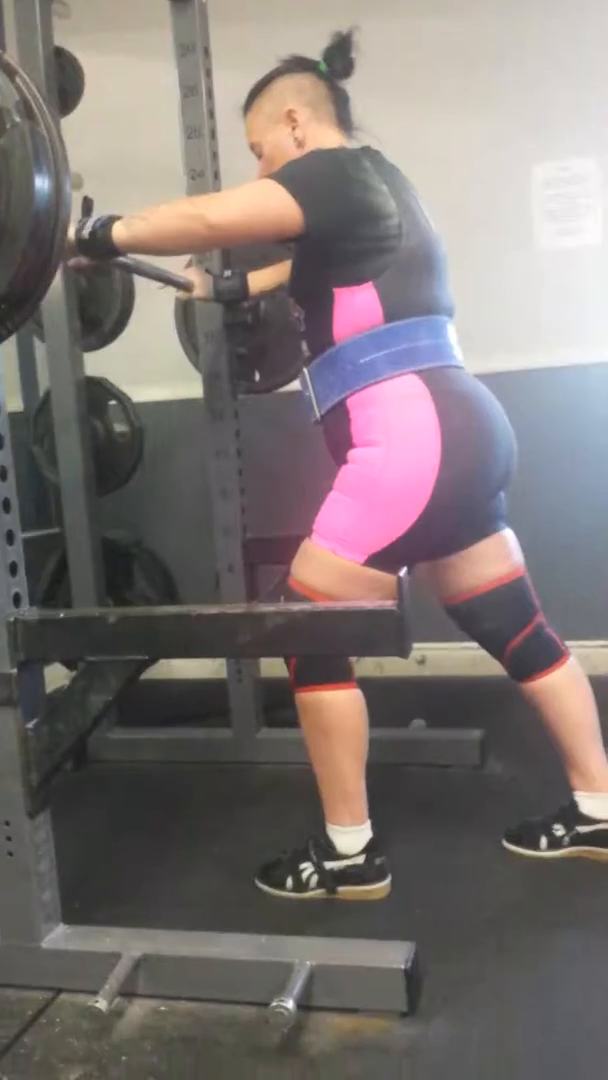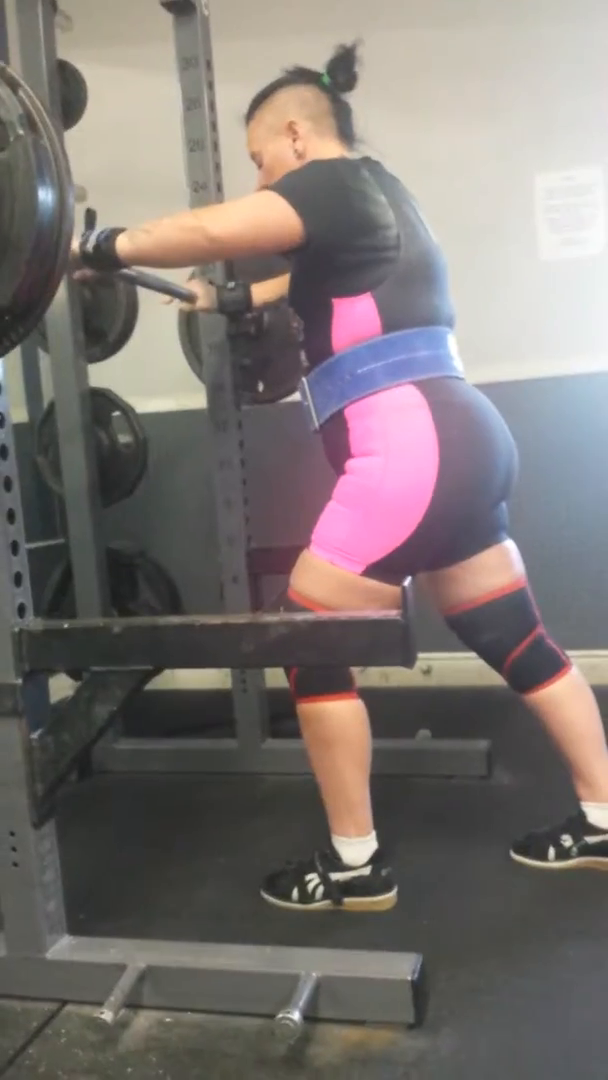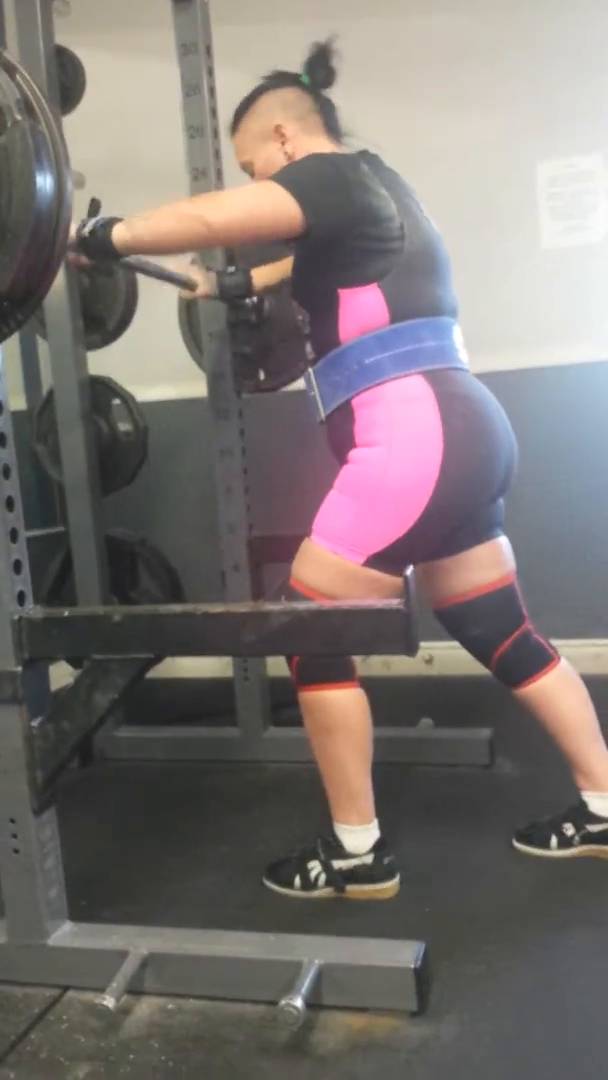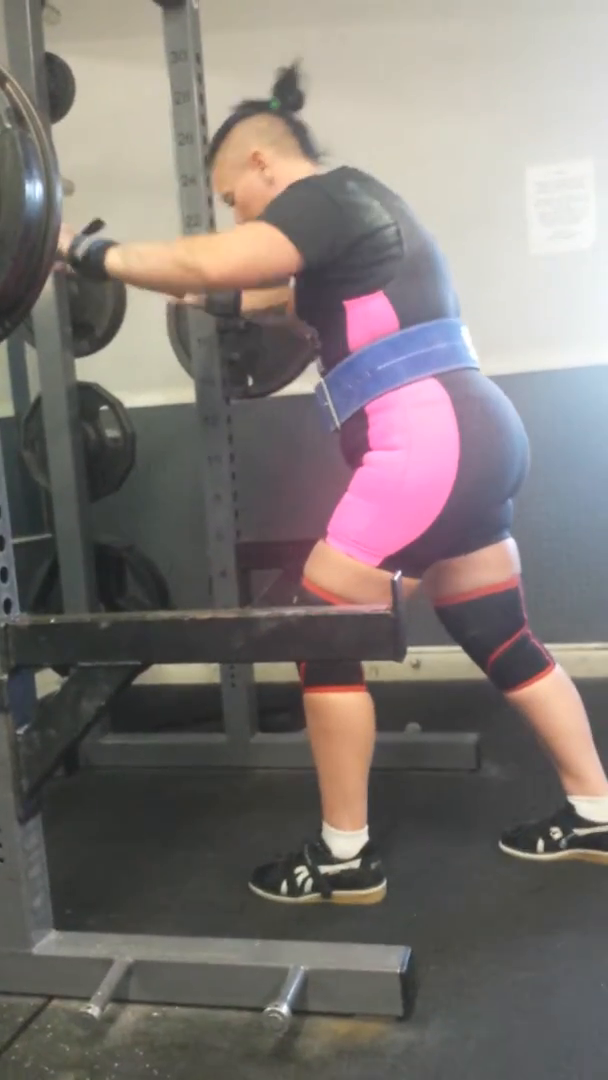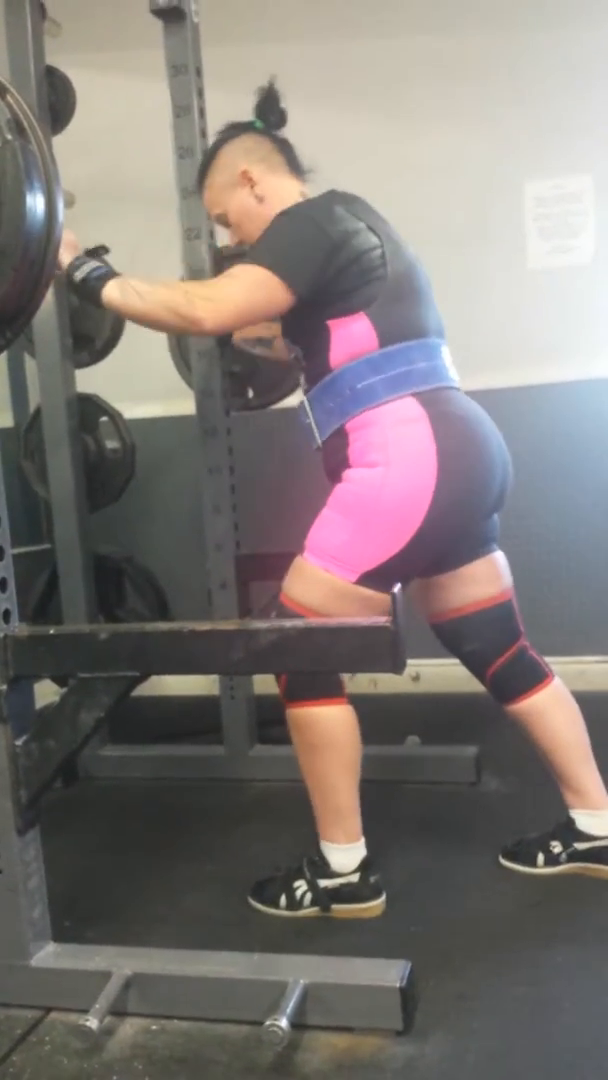
dt=0.3s
person 1, frame 1
left shoulder: (338, 172)
right shoulder: (369, 185)
left elbow: (214, 216)
left wrist: (99, 234)
right wrist: (230, 288)
left hip: (409, 439)
right hip: (460, 430)
right knee: (514, 630)
left ankle: (349, 853)
person 1, frame 2
left shoulder: (338, 183)
right shoulder: (370, 195)
left elbow: (216, 230)
left wrist: (103, 247)
right wrist: (233, 298)
left hip: (408, 451)
right hip: (460, 441)
right knee: (516, 641)
left ankle: (355, 863)
person 1, frame 3
left shoulder: (336, 178)
right shoulder: (364, 189)
left elbow: (217, 216)
right elbow: (316, 276)
left wrist: (104, 235)
right wrist: (234, 286)
left hip: (412, 440)
right hip: (463, 432)
right knee: (502, 636)
left ankle: (358, 852)
person 1, frame 4
left shoulder: (325, 195)
right shoulder: (354, 203)
left elbow: (215, 265)
right elbow: (312, 298)
left wrist: (94, 254)
right wrist: (239, 300)
left hip: (424, 444)
right hip: (472, 434)
right knee: (500, 639)
left ankle: (345, 856)
person 1, frame 5
left shoulder: (312, 222)
right shoulder: (345, 225)
left elbow: (209, 312)
left wrist: (93, 277)
left hip: (406, 461)
right hip: (458, 452)
right knee: (498, 651)
left ankle: (343, 870)
